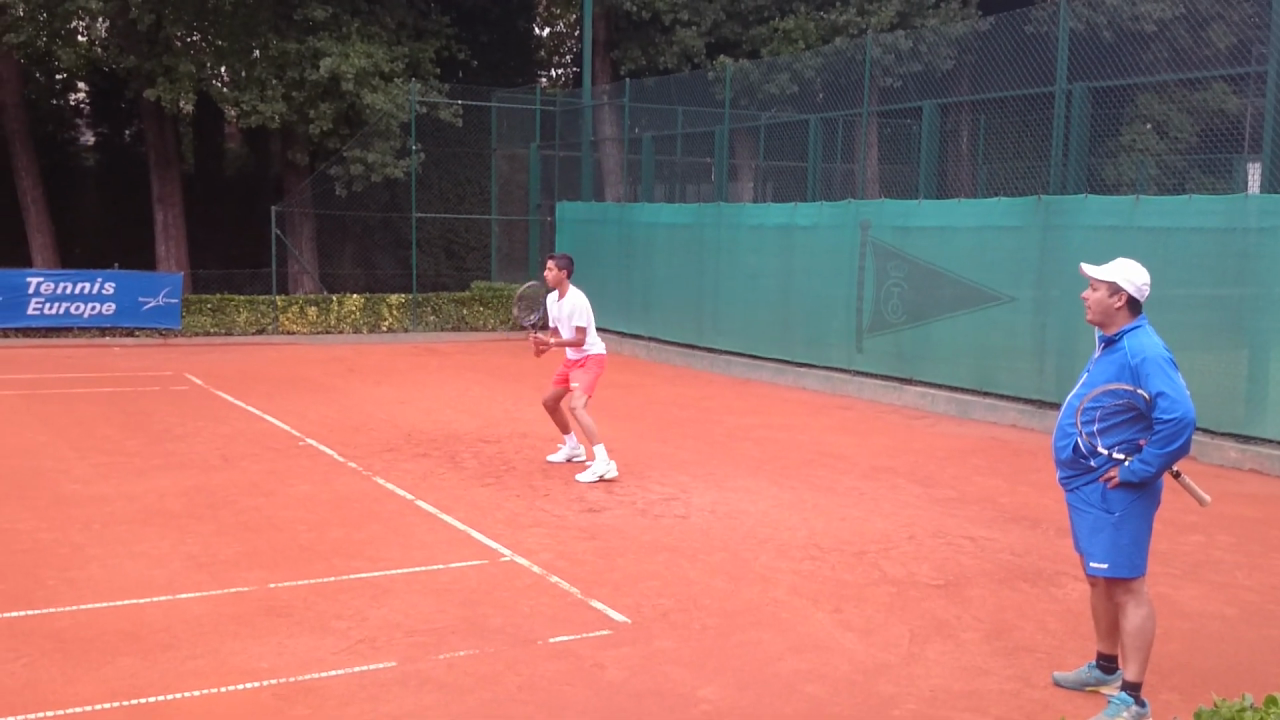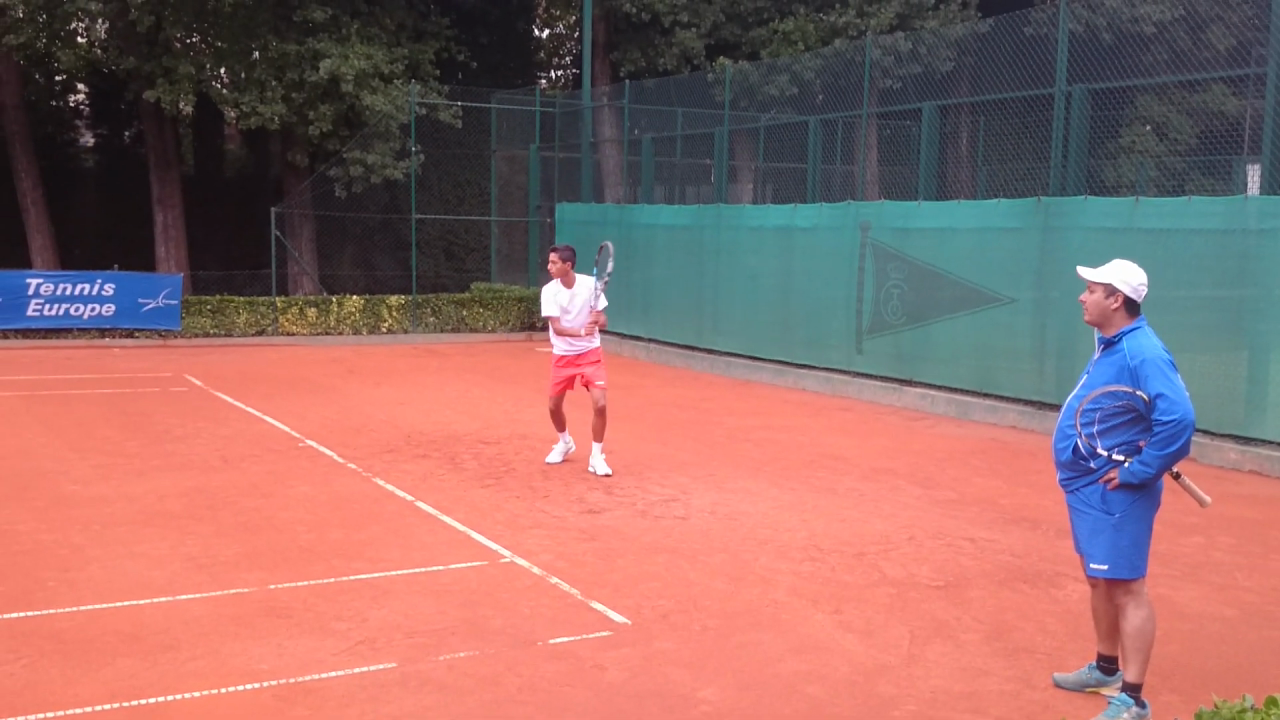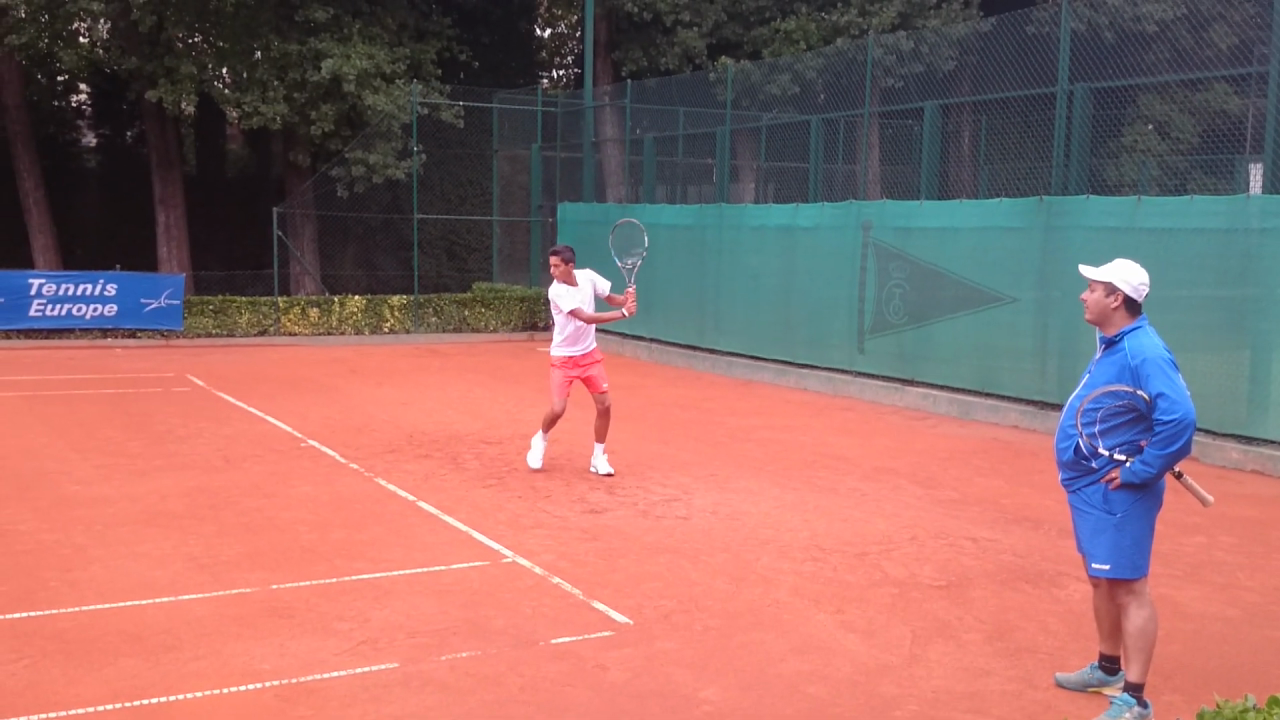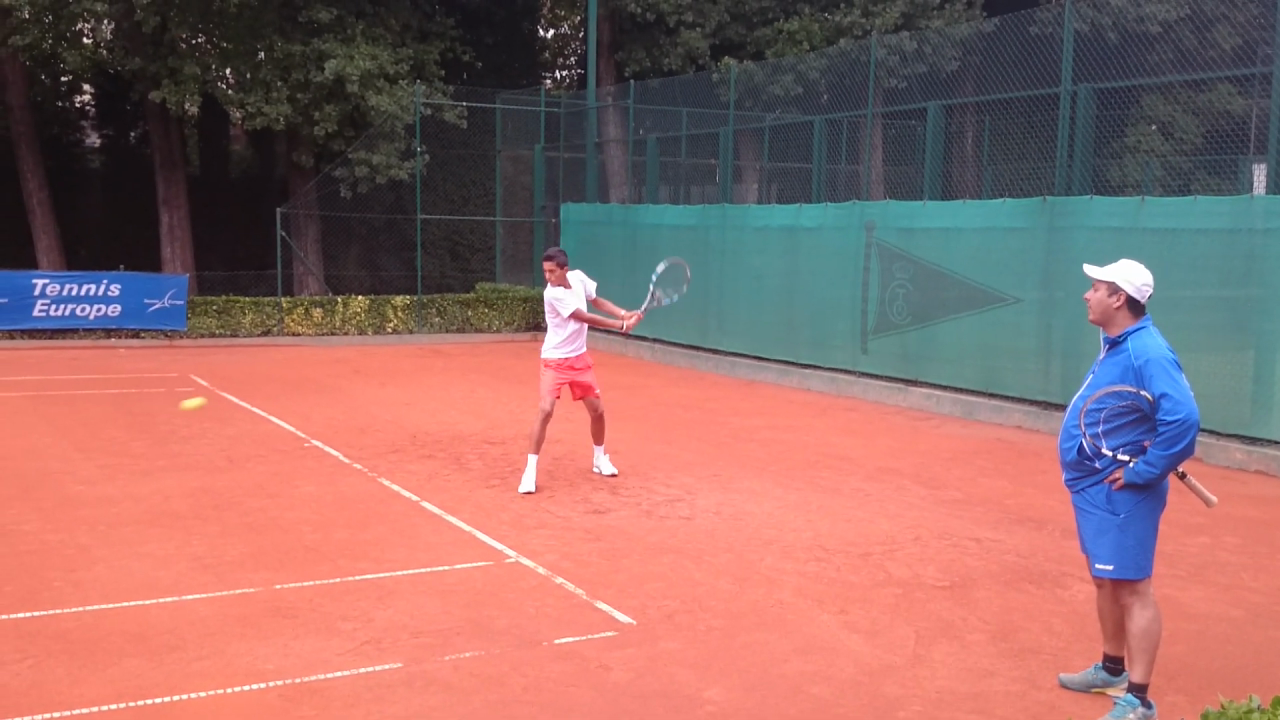
dt=0.2s
person 1, frame 1
left shoulder: (1143, 351)
right shoulder: (1109, 345)
left elbow: (1178, 417)
left wrist: (1137, 470)
left hip: (1114, 492)
right hip: (1087, 485)
left knee: (1126, 588)
right knee: (1099, 580)
right ankle: (1106, 668)
person 1, frame 2
left shoulder: (1143, 353)
right shoulder: (1109, 347)
left elbow: (1178, 420)
left wrist: (1137, 472)
left hip: (1114, 495)
right hip: (1088, 487)
left knee: (1125, 590)
right knee: (1100, 582)
right ankle: (1106, 669)
person 1, frame 3
left shoulder: (1144, 352)
right shoulder: (1110, 346)
left elbow: (1179, 418)
left wrist: (1139, 472)
left hip: (1116, 494)
right hip: (1090, 487)
left knee: (1128, 589)
right knee: (1102, 582)
right ankle: (1108, 669)
person 1, frame 4
left shoulder: (1147, 352)
right shoulder: (1114, 346)
left elbow: (1182, 419)
left wrist: (1142, 472)
left hip: (1119, 494)
right hip: (1094, 488)
left knee: (1131, 589)
right knee: (1105, 582)
right ankle: (1112, 670)
person 2, frame 1
left shoulder: (577, 299)
right shoulder: (551, 299)
left elbow: (580, 339)
right elbow: (554, 333)
left wrist: (550, 341)
right wrist: (542, 344)
left hip: (591, 358)
right hip: (571, 359)
left knee: (576, 407)
right knee: (549, 401)
left ankle: (604, 462)
right ankle: (572, 446)
person 2, frame 2
left shoulder: (589, 284)
right shoulder: (549, 291)
left elbow: (601, 318)
right elbow: (557, 329)
left wrist: (593, 325)
right wrist: (582, 331)
left hip: (591, 353)
right hip: (563, 356)
left knee: (599, 403)
right knee: (554, 405)
left ankle: (596, 457)
right ankle: (565, 441)
person 2, frame 3
left shoulder: (588, 276)
right shoulder: (556, 291)
left elbow: (612, 298)
right elbow: (585, 317)
left wrist: (628, 299)
right wrist: (623, 313)
left hip: (590, 354)
right hip: (563, 357)
left knee: (604, 405)
right knee: (557, 409)
left ankle: (598, 457)
right ankle: (541, 438)
person 2, frame 4
left shoulder: (579, 277)
right shoulder: (552, 294)
left elbow: (597, 301)
right elbow: (586, 318)
left wrist: (624, 314)
right wrist: (621, 325)
left hip: (580, 358)
right hip: (554, 360)
left knee: (597, 410)
right knee: (545, 411)
left ankle: (599, 459)
right ankle: (530, 470)
